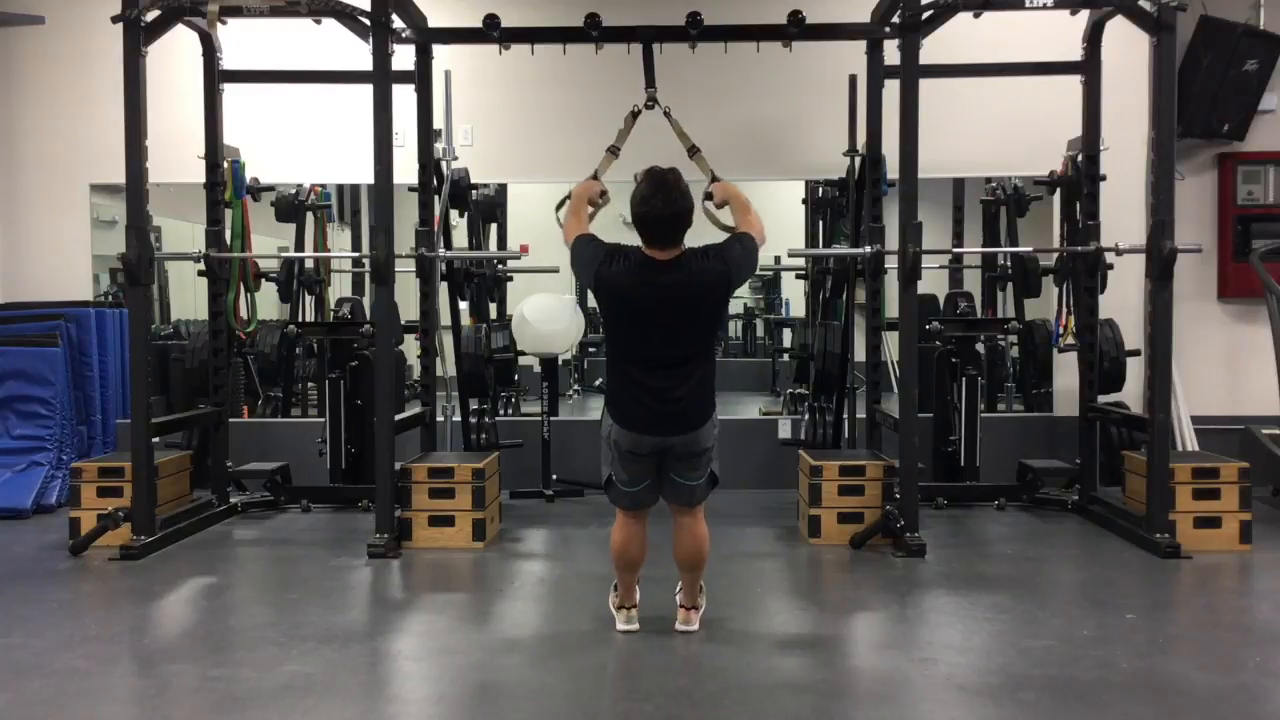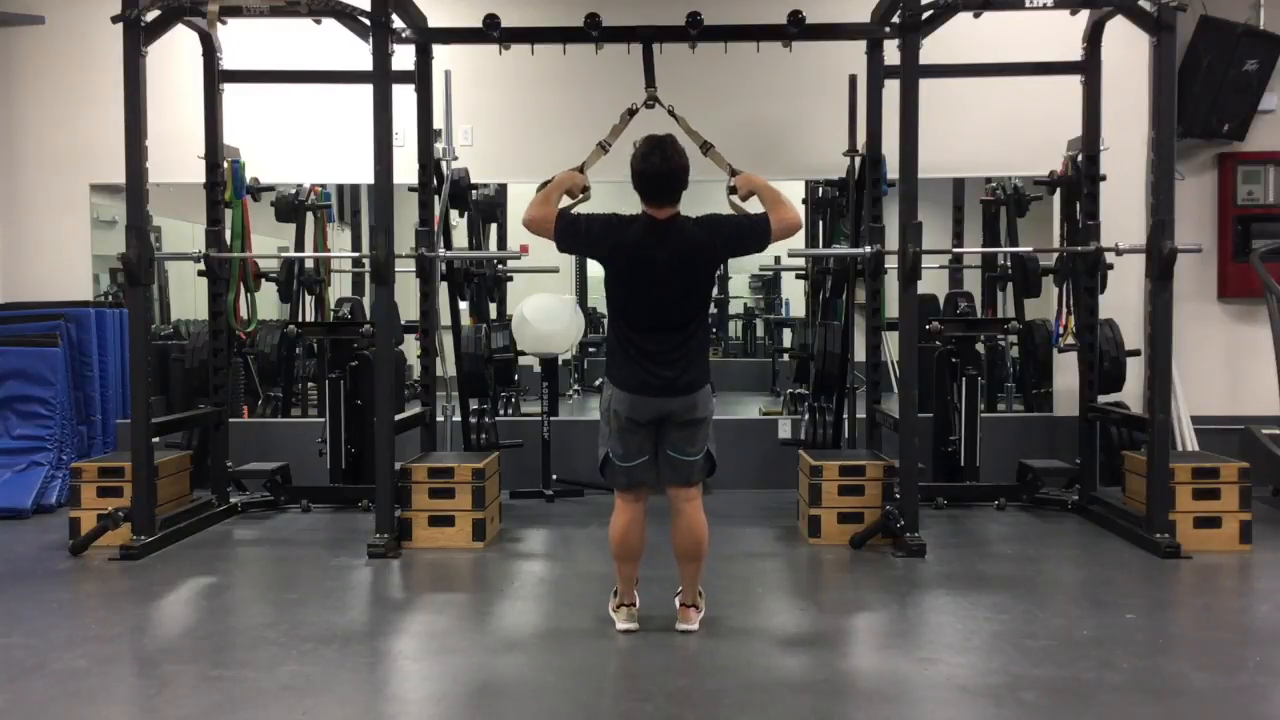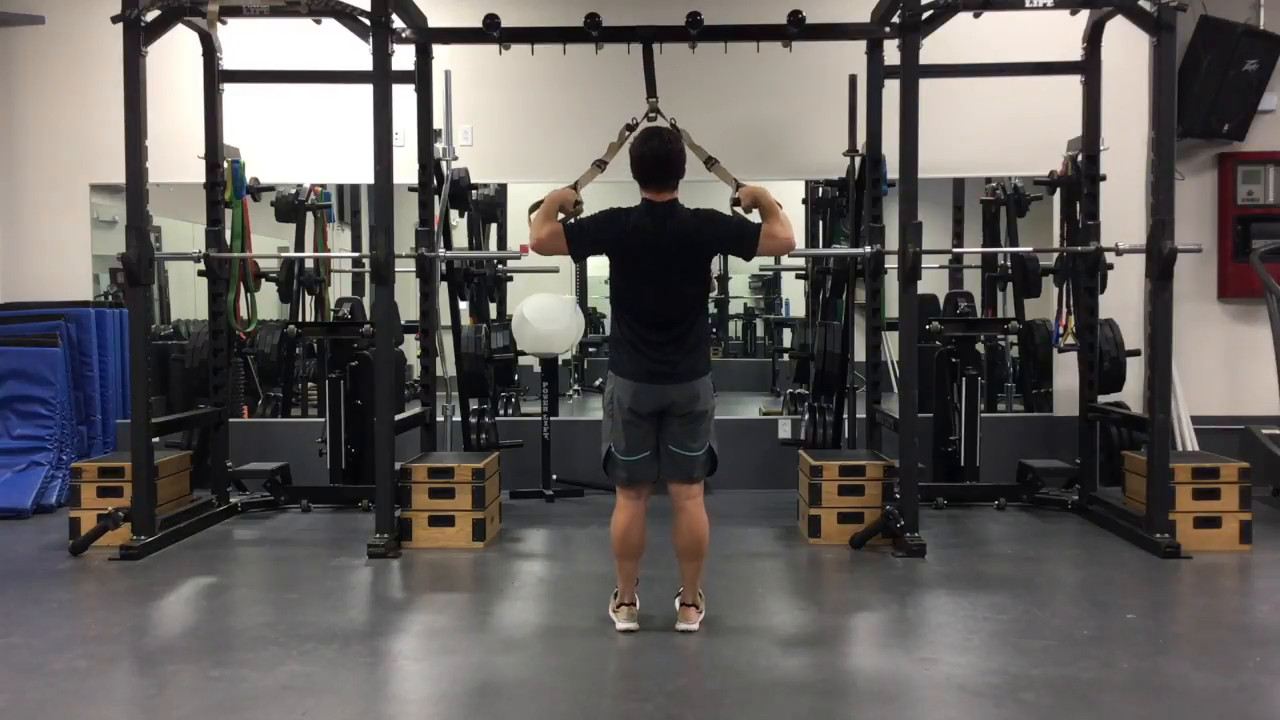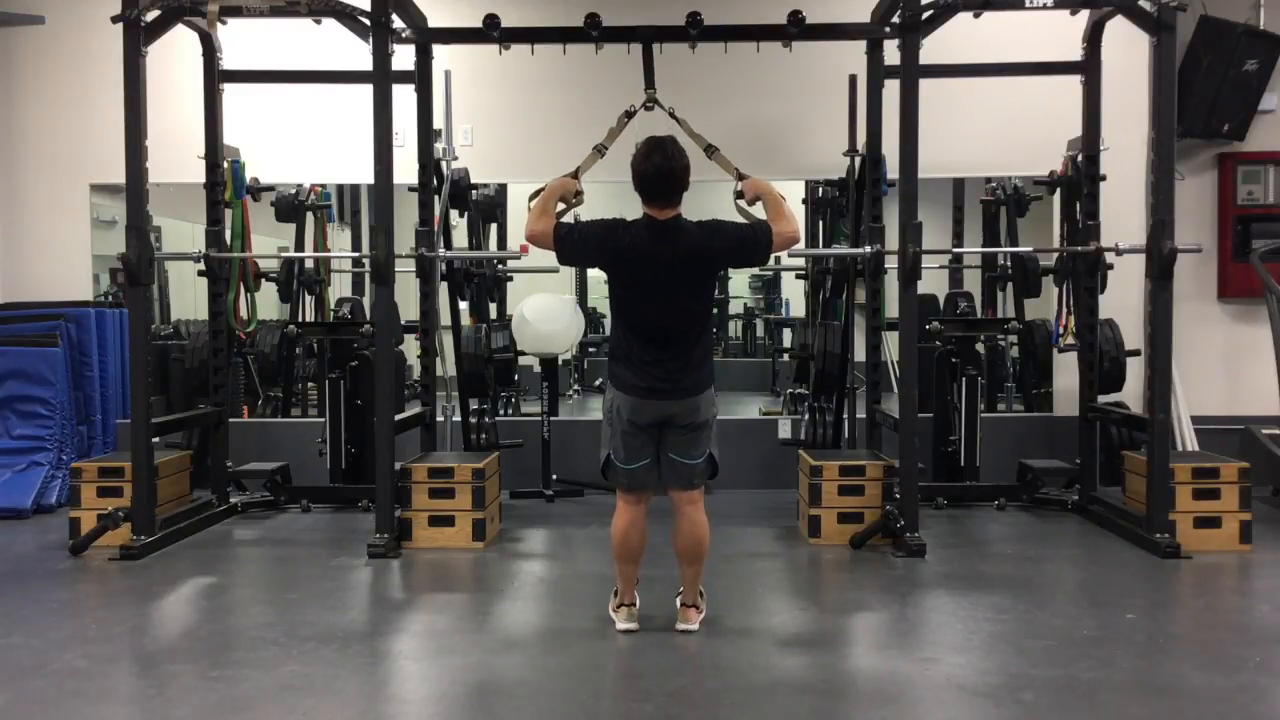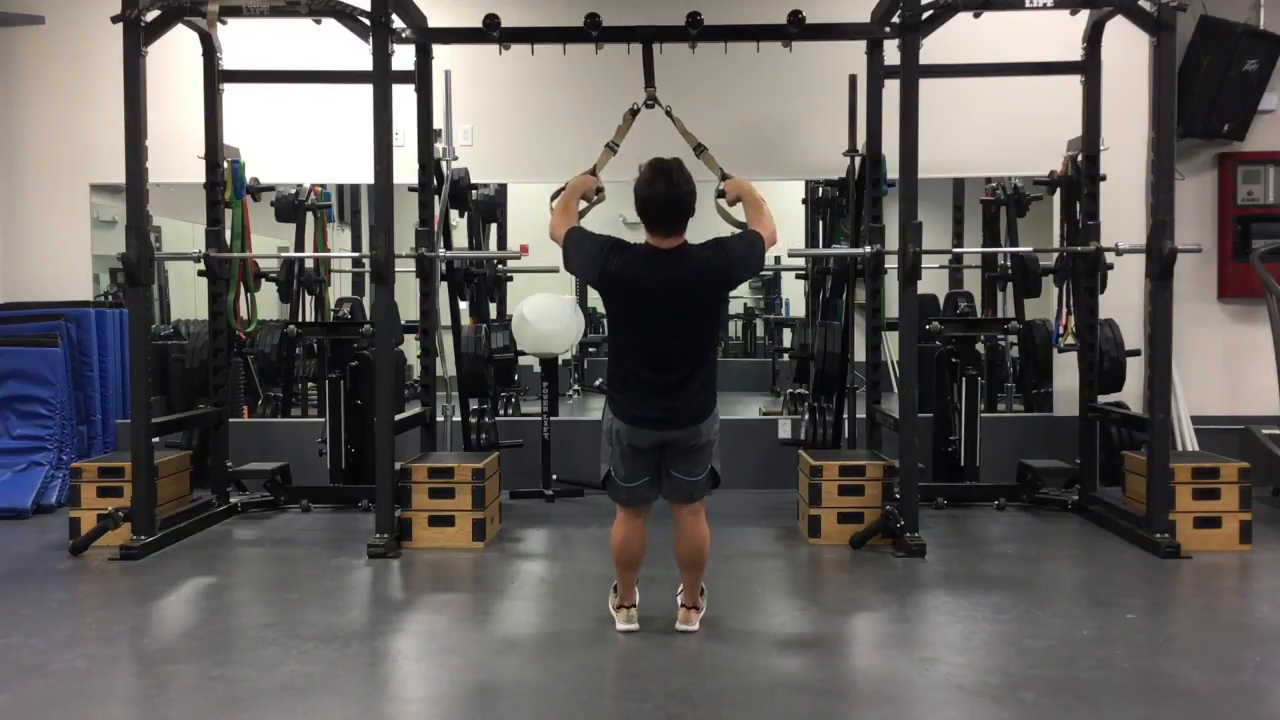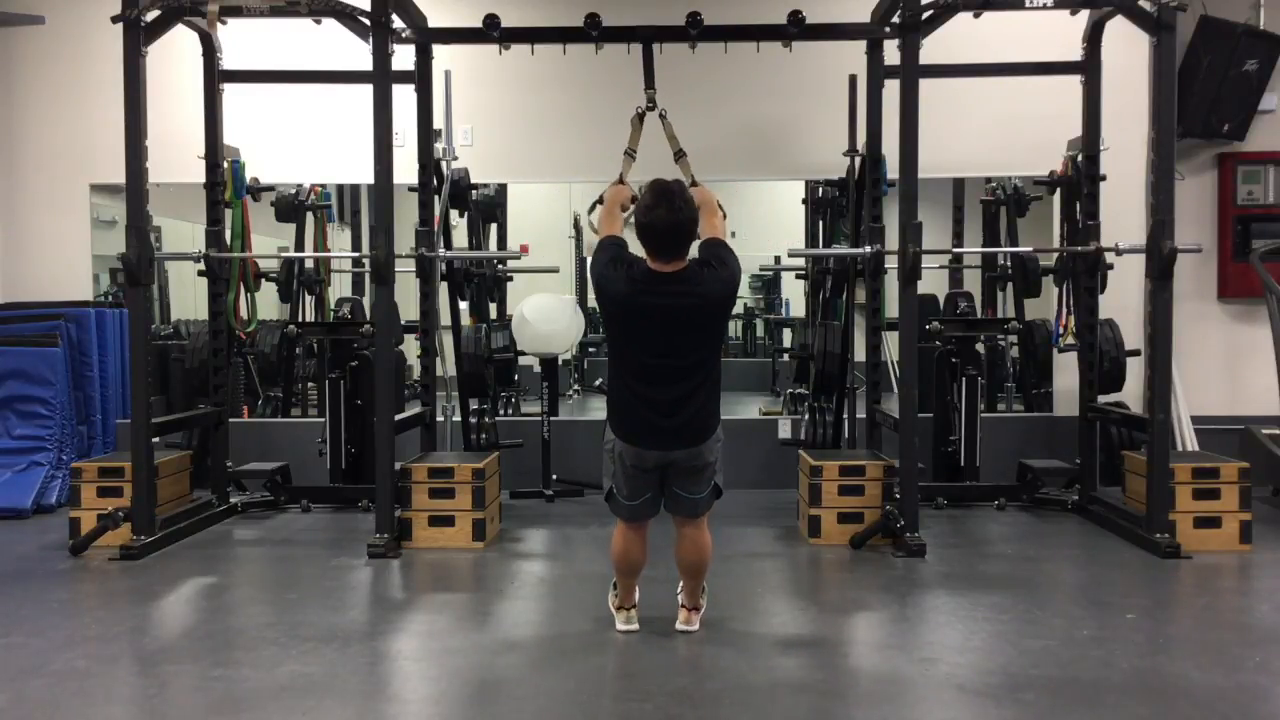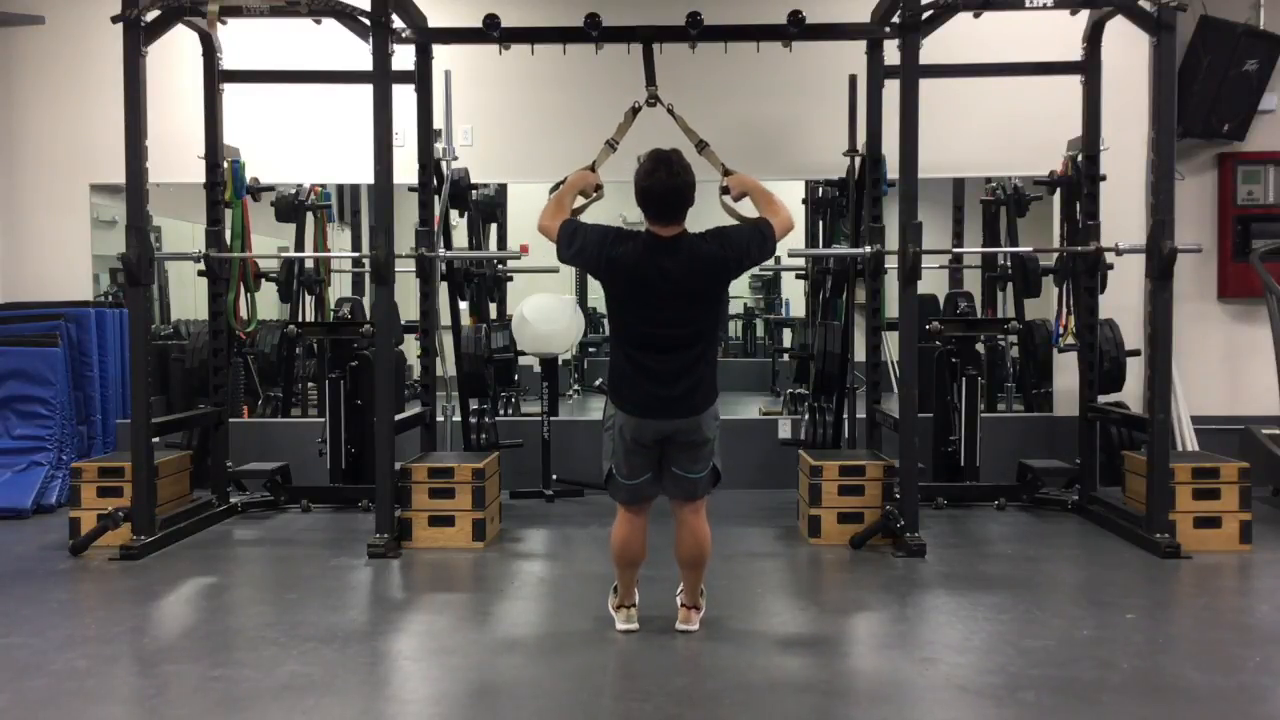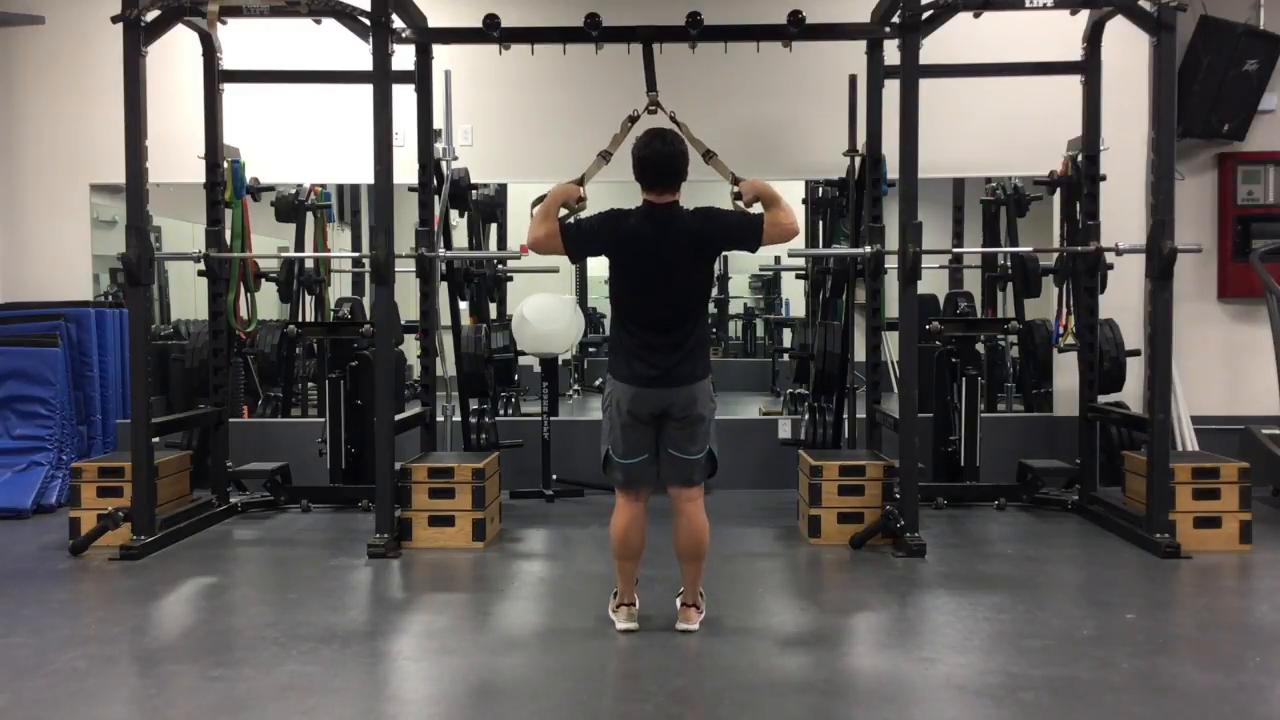
dt=0.5s
person 1, frame 1
left shoulder: (610, 272)
right shoulder: (714, 272)
left elbow: (574, 231)
right elbow: (753, 231)
left wrist: (582, 194)
right wrist: (732, 195)
left hip: (629, 421)
right hip: (693, 421)
left knee: (630, 515)
right knee: (689, 513)
left ankle: (625, 603)
right ankle: (690, 604)
person 1, frame 2
left shoulder: (613, 236)
right shoulder: (709, 236)
left elbow: (534, 216)
right elbow: (789, 219)
left wrist: (563, 182)
right wrist: (756, 184)
left hip: (628, 391)
right hip: (689, 391)
left knee: (629, 499)
right knee: (687, 498)
left ankle: (625, 603)
right ankle: (690, 604)
person 1, frame 3
left shoulder: (616, 225)
right shoulder: (705, 225)
left elbow: (541, 239)
right elbow: (783, 239)
left wrist: (557, 199)
right wrist: (761, 198)
left hip: (631, 381)
right hip: (690, 382)
left knee: (631, 495)
right knee: (688, 494)
left ankle: (625, 602)
right ankle: (690, 603)
person 1, frame 4
left shoulder: (614, 240)
right shoulder: (710, 240)
left elbow: (536, 230)
right elbow: (788, 231)
left wrist: (557, 189)
right wrist: (763, 189)
left hip: (630, 393)
right hip: (691, 393)
left knee: (631, 500)
right knee: (689, 500)
left ankle: (625, 602)
right ankle: (691, 604)
person 1, frame 5
left shoulder: (611, 265)
right shoulder: (717, 266)
left elbow: (560, 227)
right elbow: (766, 231)
left wrist: (577, 188)
right wrist: (746, 192)
left hip: (630, 416)
right hip: (694, 416)
left knee: (631, 511)
right knee: (690, 511)
left ankle: (625, 604)
right ankle: (691, 604)
person 1, frame 6
left shoulder: (614, 283)
right shoulder: (718, 284)
left elbow: (609, 225)
right elbow: (714, 224)
left wrist: (615, 197)
right wrist: (704, 198)
left hip: (631, 434)
right hip: (697, 435)
left knee: (631, 524)
right knee: (692, 523)
left ankle: (625, 604)
right ankle: (690, 606)
person 1, frame 7
left shoulder: (614, 252)
right shoulder: (718, 252)
left elbow: (549, 222)
right elbow: (782, 220)
left wrist: (576, 182)
right wrist: (749, 185)
left hip: (631, 409)
right hip: (694, 409)
left knee: (631, 509)
right knee: (691, 509)
left ankle: (624, 603)
right ankle: (690, 605)
person 1, frame 8
left shoulder: (616, 228)
right shoulder: (707, 226)
left elbow: (538, 237)
right elbow: (787, 225)
left wrist: (558, 196)
right wrist: (762, 190)
left hip: (630, 384)
right hip: (689, 384)
left knee: (630, 496)
right knee: (689, 496)
left ankle: (625, 602)
right ankle: (691, 603)
